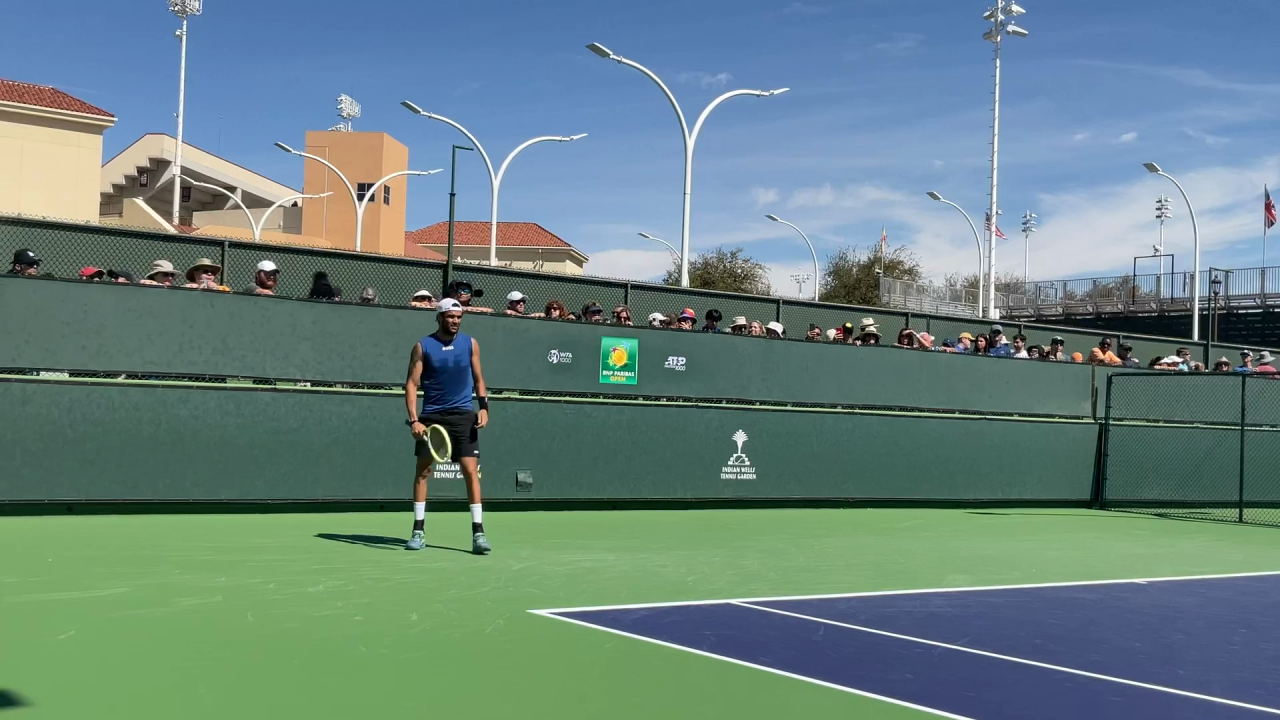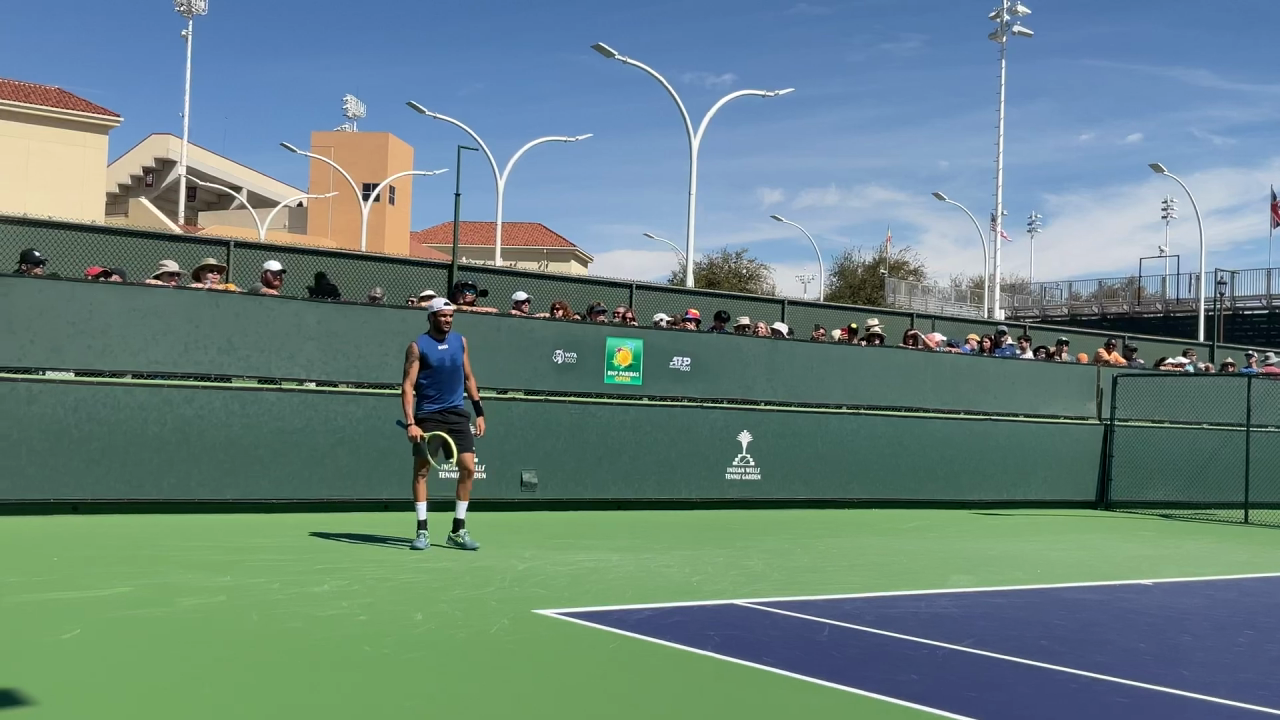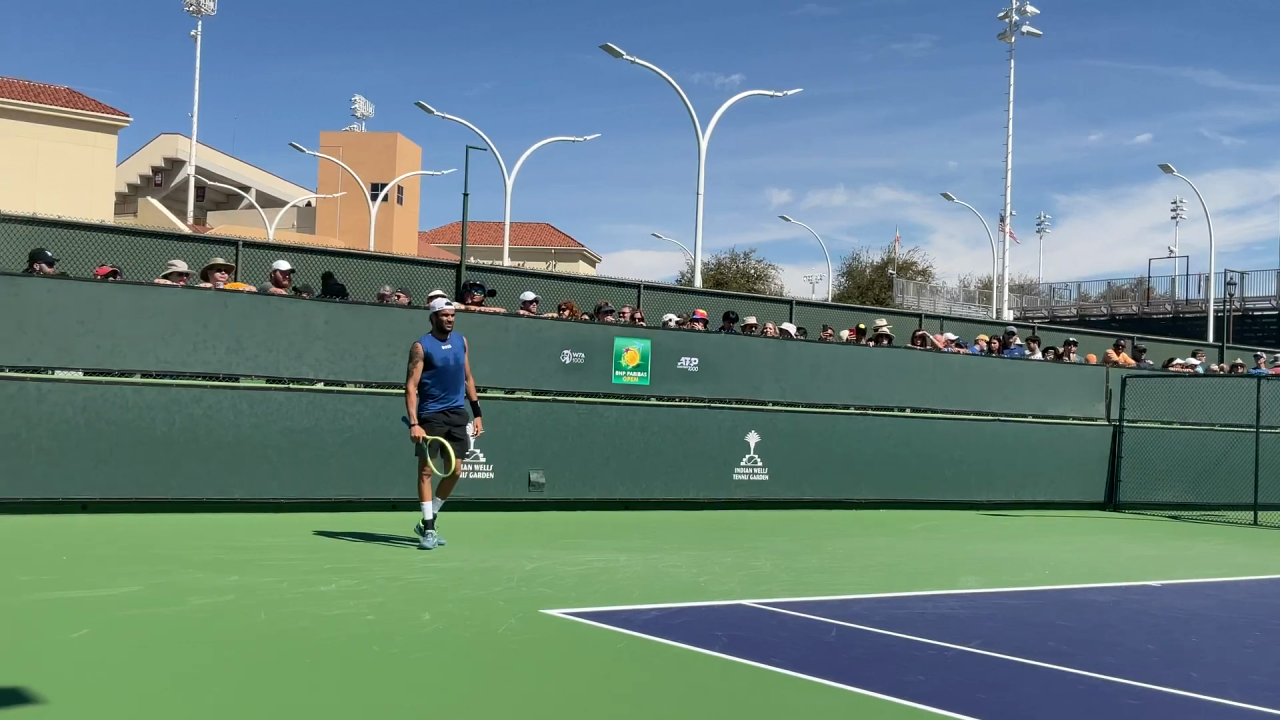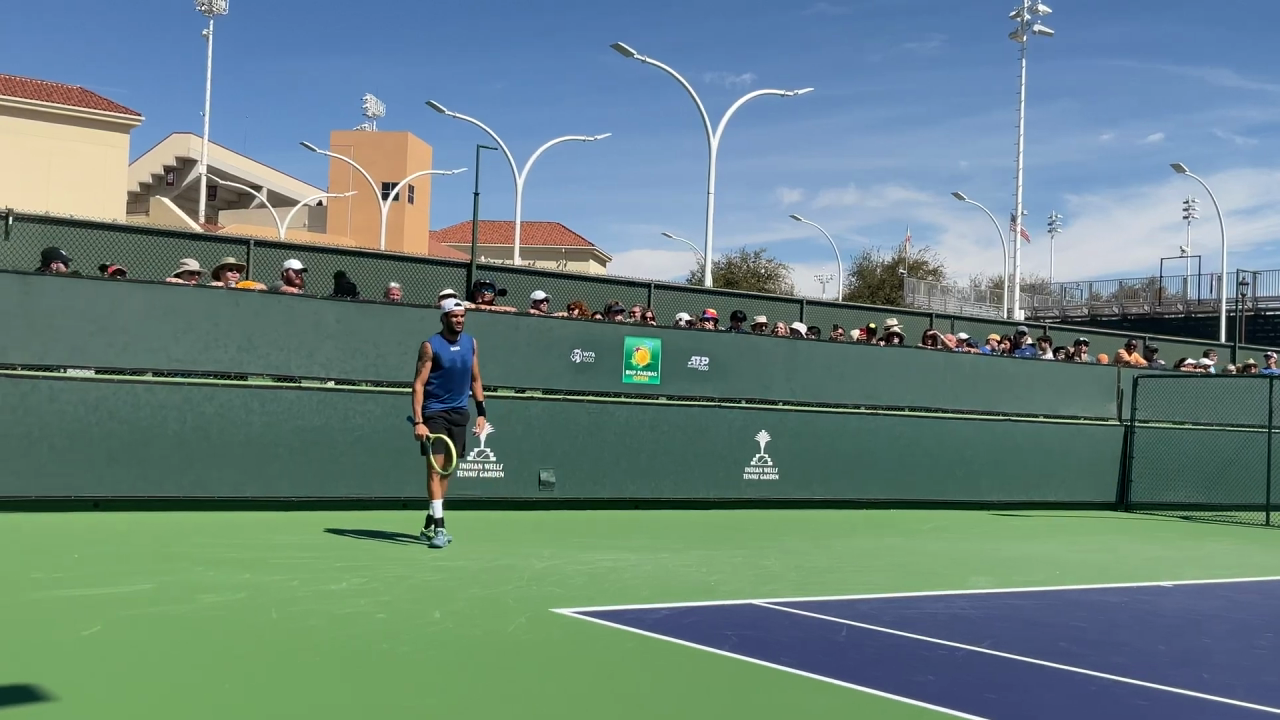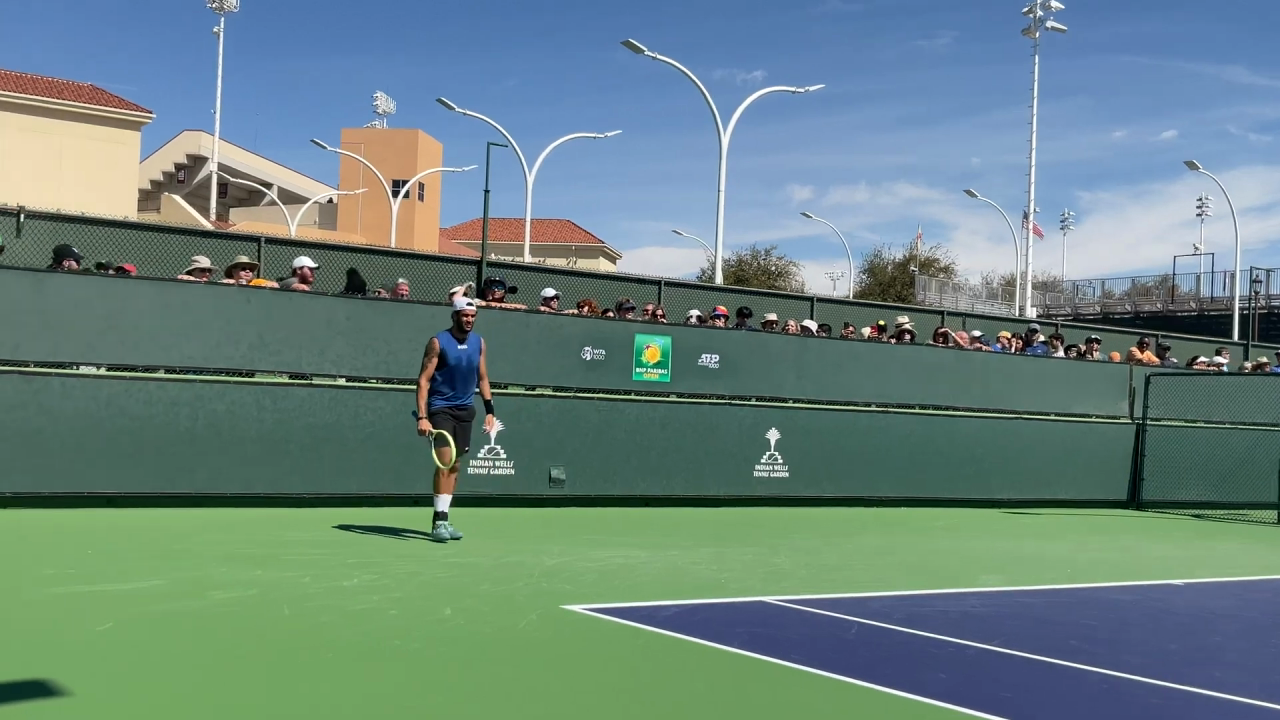
dt=0.2s
person 1, frame 1
left shoulder: (470, 344)
right shoulder: (423, 346)
left elbow: (479, 380)
right elbow: (411, 384)
left wrist: (483, 406)
right wrist: (414, 420)
left hip: (463, 416)
right hip: (431, 416)
left knee: (471, 470)
right knee: (422, 472)
left ankle: (478, 533)
right ankle: (418, 531)
person 1, frame 2
left shoulder: (460, 341)
right shoulder: (418, 346)
left elbow: (468, 378)
right elbow: (407, 386)
left wrist: (479, 411)
right wrist: (410, 423)
left hip: (458, 414)
right hip: (428, 416)
left knee: (468, 468)
right knee: (421, 471)
left ankle: (458, 531)
right ankle: (422, 531)
person 1, frame 3
left shoulder: (461, 341)
right shoulder: (421, 346)
left elbow: (468, 378)
right elbow: (411, 387)
left wrist: (477, 412)
right wrist: (413, 423)
left hip: (458, 414)
right hip: (431, 416)
left knee: (454, 472)
right knee: (426, 471)
left ankle: (428, 522)
right ankle: (430, 529)
person 1, frame 4
left shoulder: (470, 343)
right shoulder: (430, 346)
left elbow: (475, 379)
right elbow: (418, 385)
left wrist: (481, 412)
right wrist: (418, 421)
left hip: (460, 414)
right hip: (435, 414)
left knee: (447, 471)
right knee: (434, 470)
left ankle: (430, 525)
right ankle: (439, 528)
person 1, frame 5
left shoulder: (478, 342)
right shoulder: (438, 342)
left elbow: (482, 378)
right elbow: (423, 380)
left wrist: (489, 409)
right wrist: (422, 416)
left hip: (465, 411)
right hip: (440, 409)
left knee: (454, 466)
right knee: (444, 463)
left ankle: (442, 521)
right ankle: (440, 521)
